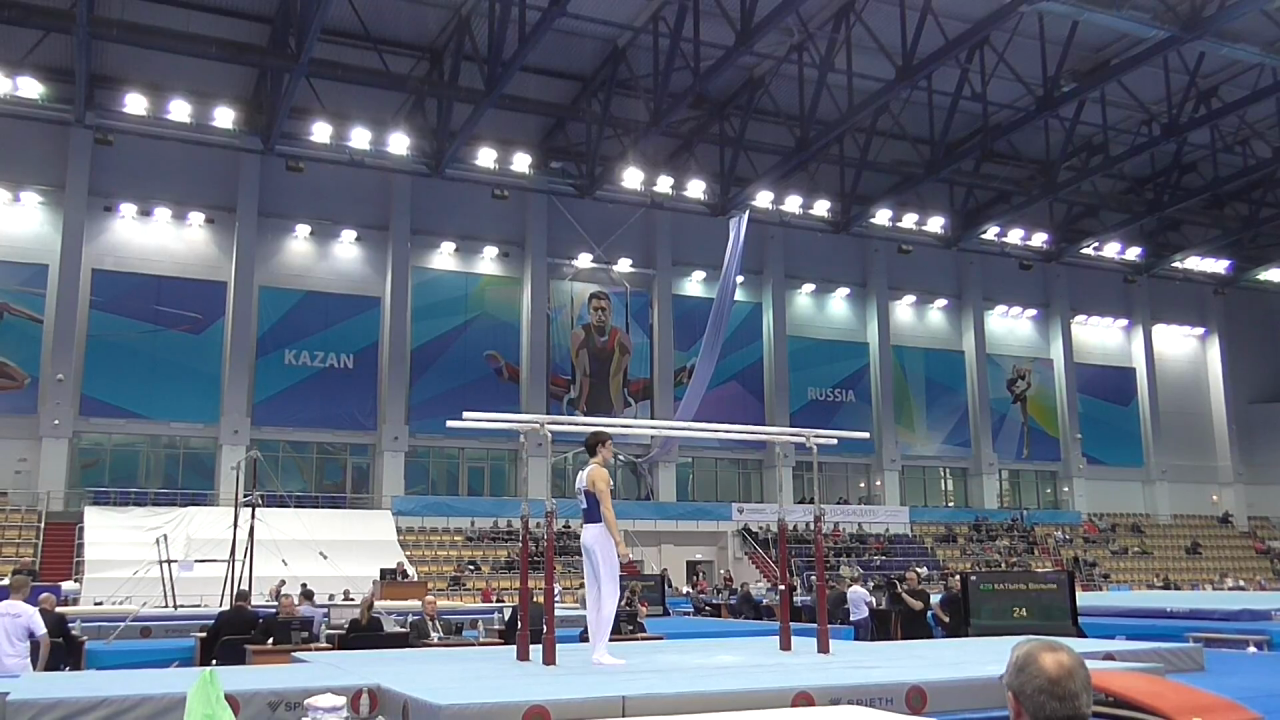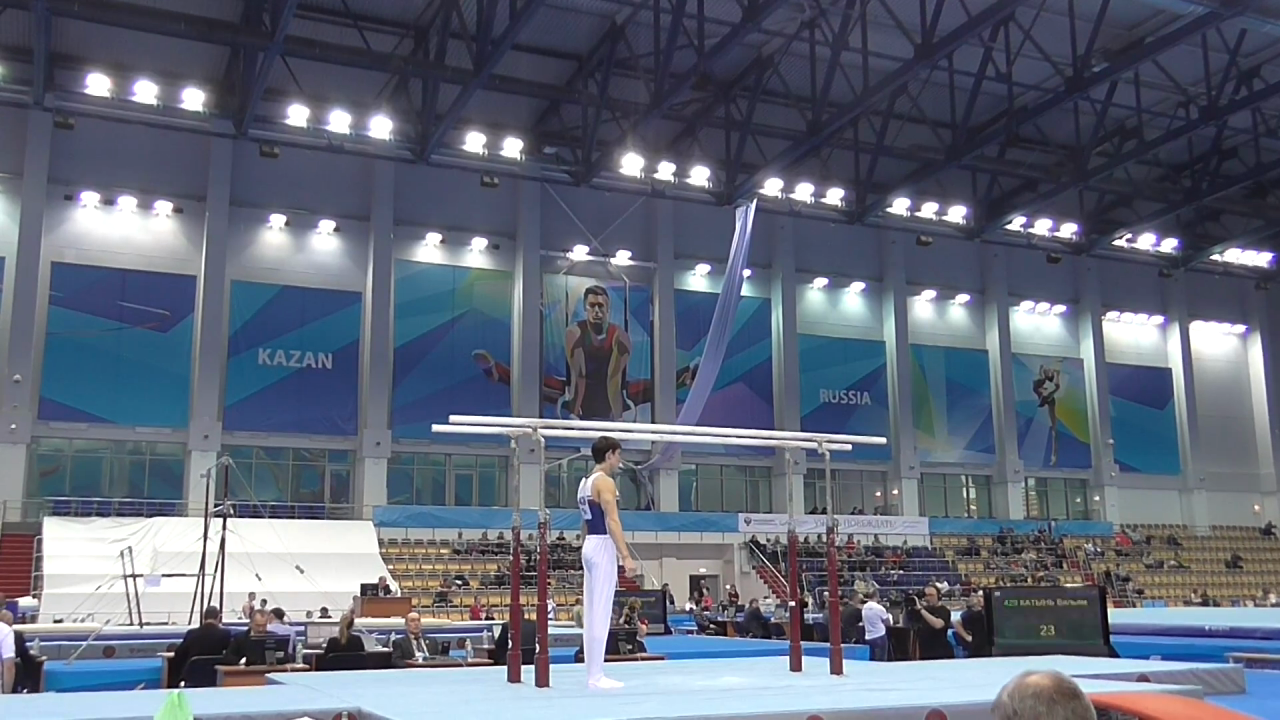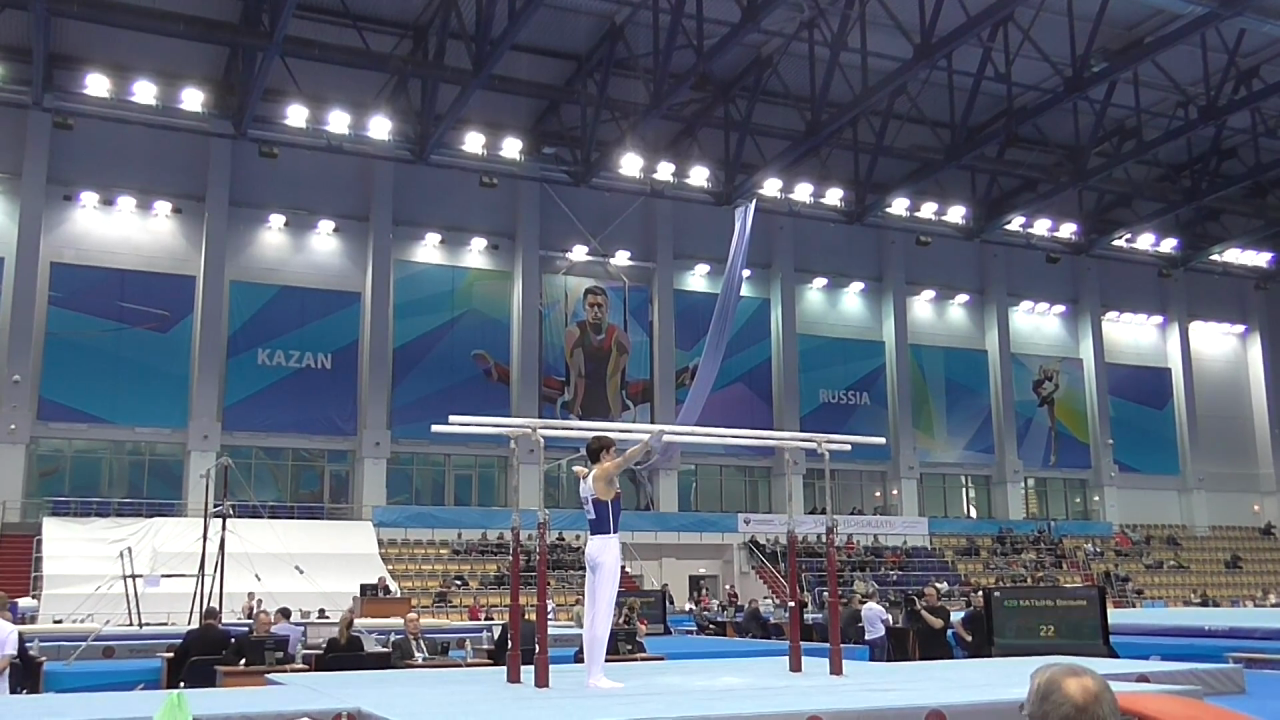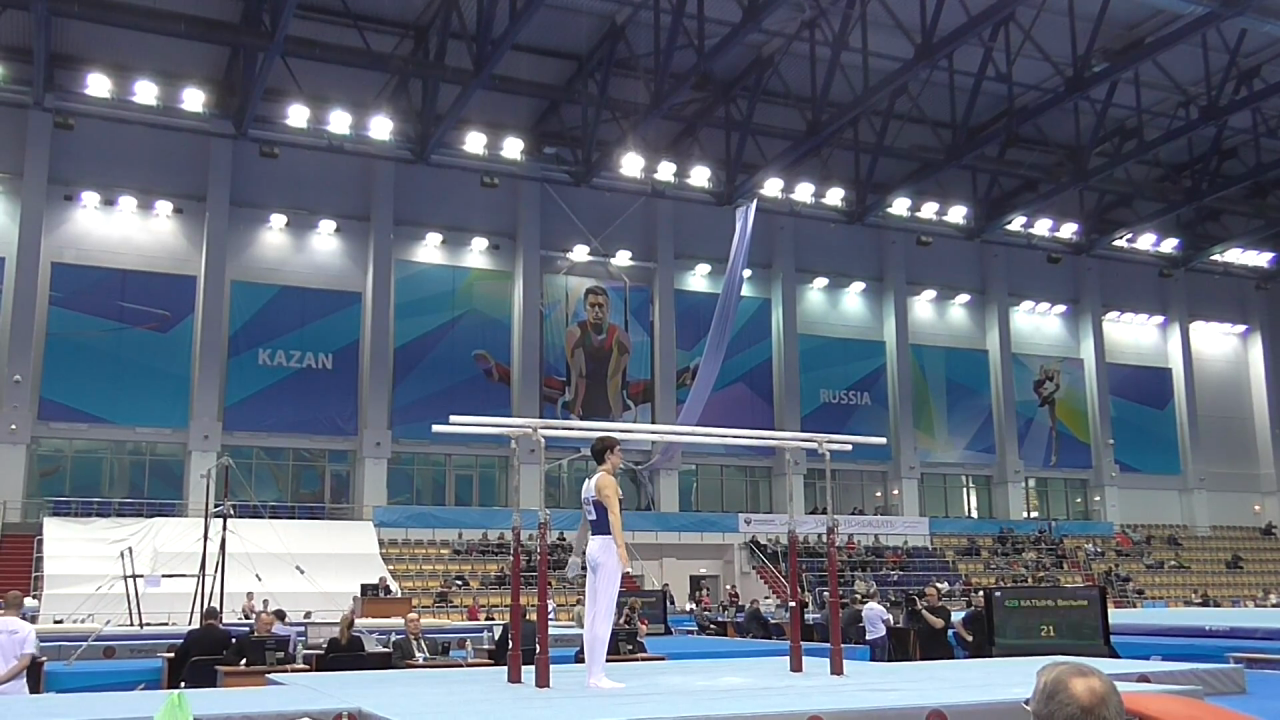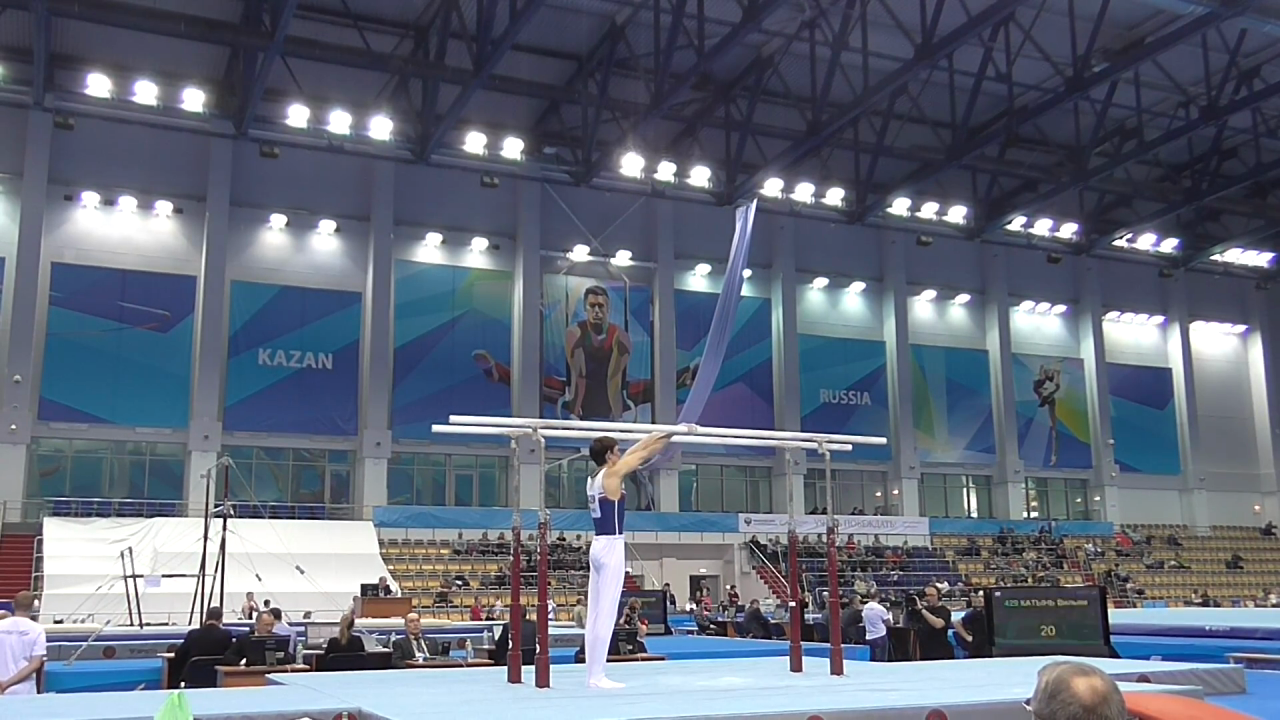
dt=1s
person 1, frame 1
left shoulder: (582, 474)
right shoulder: (600, 472)
right elbow: (606, 509)
right wrist: (619, 542)
left hip: (586, 533)
right hip: (600, 534)
left knee: (595, 596)
right knee: (609, 596)
left ankle: (598, 651)
right ankle: (600, 651)
person 1, frame 2
left shoulder: (585, 482)
right shoulder: (604, 481)
right elbow: (612, 520)
right wrist: (625, 555)
left hip: (589, 545)
right hip: (603, 546)
left knee: (592, 613)
right knee: (601, 614)
left ankle: (594, 673)
right ankle: (596, 676)
person 1, frame 3
left shoulder: (586, 477)
right shoulder: (603, 473)
right elbow: (626, 459)
left wrist: (579, 468)
right wrist: (647, 443)
left hip: (593, 545)
right hip: (607, 546)
left knee: (593, 613)
right knee: (603, 613)
left ankle: (593, 674)
right ankle: (597, 676)
person 1, frame 4
left shoulder: (589, 482)
right shoulder: (607, 480)
right elbow: (613, 513)
left wrist: (576, 553)
right wrist: (621, 546)
left hip: (593, 546)
right hip: (606, 546)
left knee: (593, 614)
right knee: (604, 614)
left ankle: (593, 674)
right ankle: (597, 676)
person 1, frame 5
left shoulder: (595, 478)
right shoulder: (612, 473)
left elbow: (634, 453)
right elbow: (645, 454)
left wrist: (661, 433)
right wrist: (672, 433)
left hip: (598, 546)
right hip: (612, 546)
left knee: (596, 613)
right knee: (606, 613)
left ankle: (594, 674)
right ankle: (597, 676)
